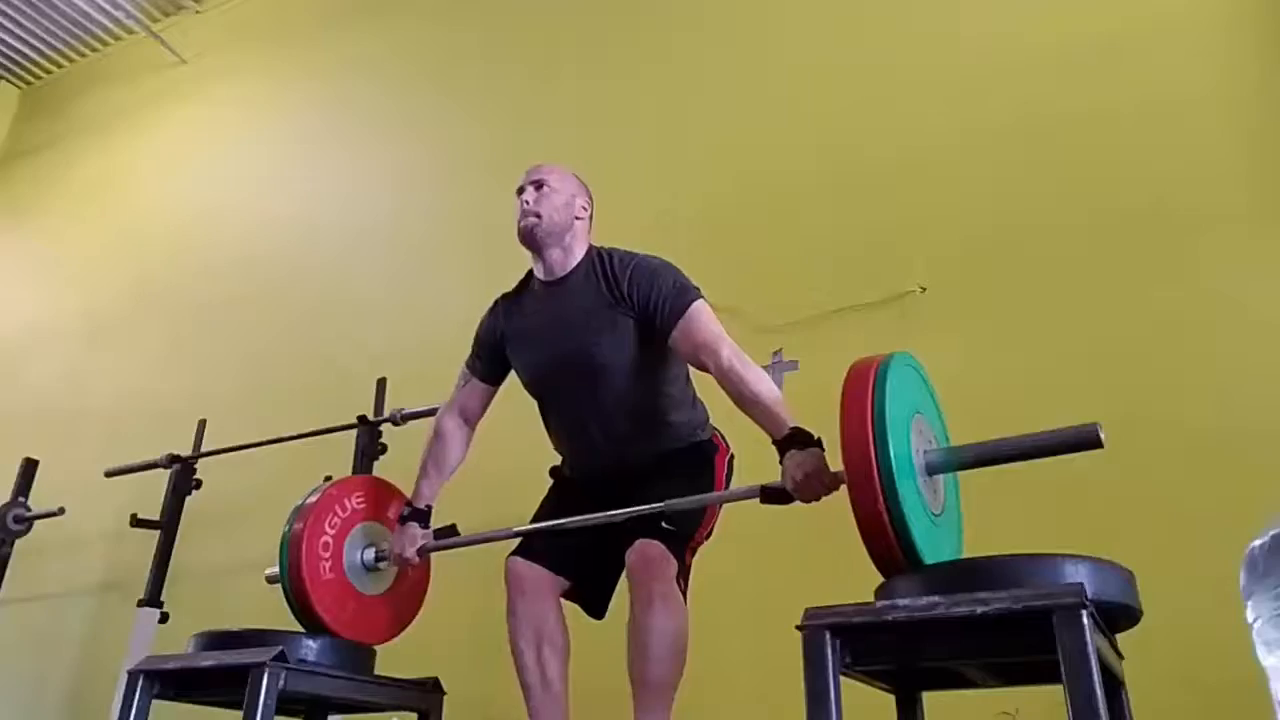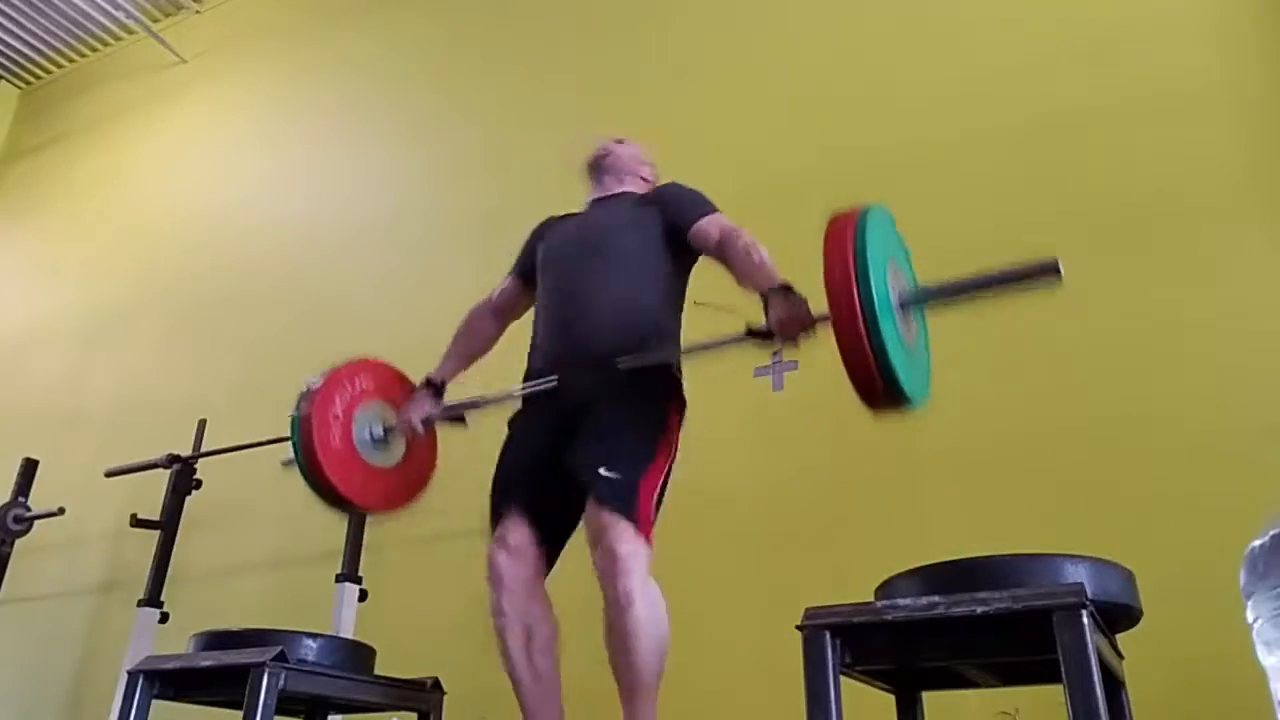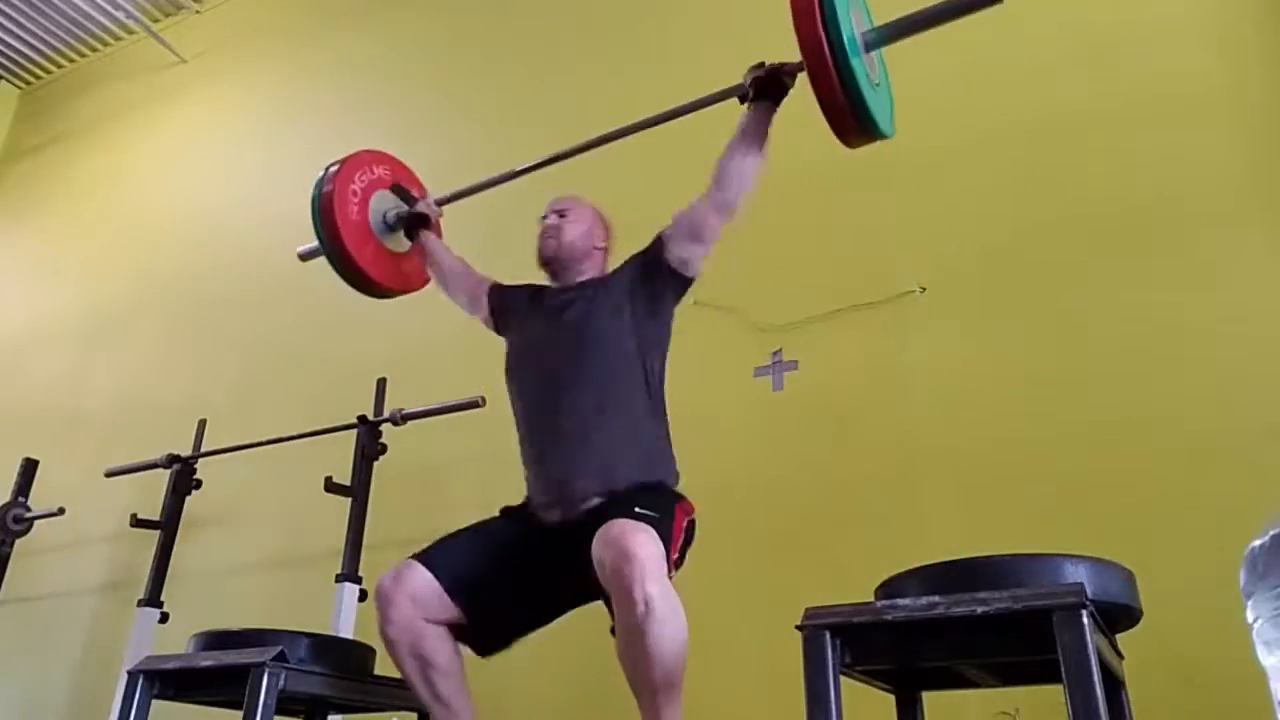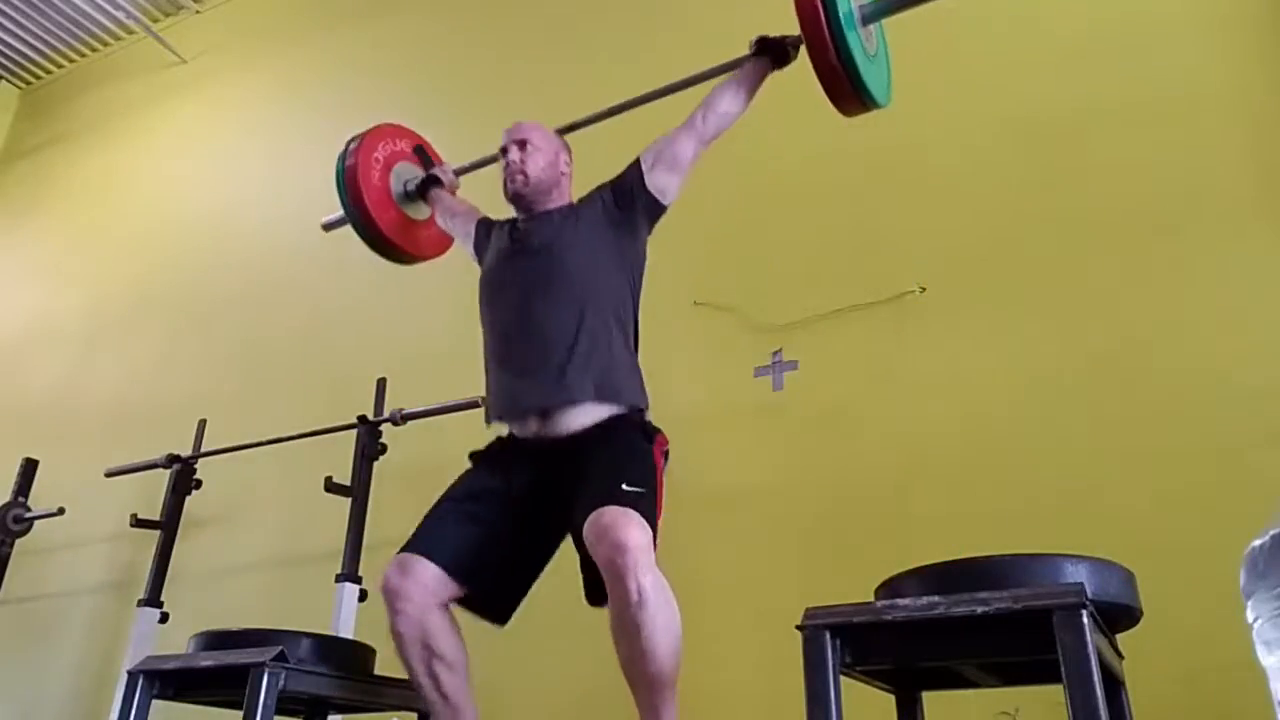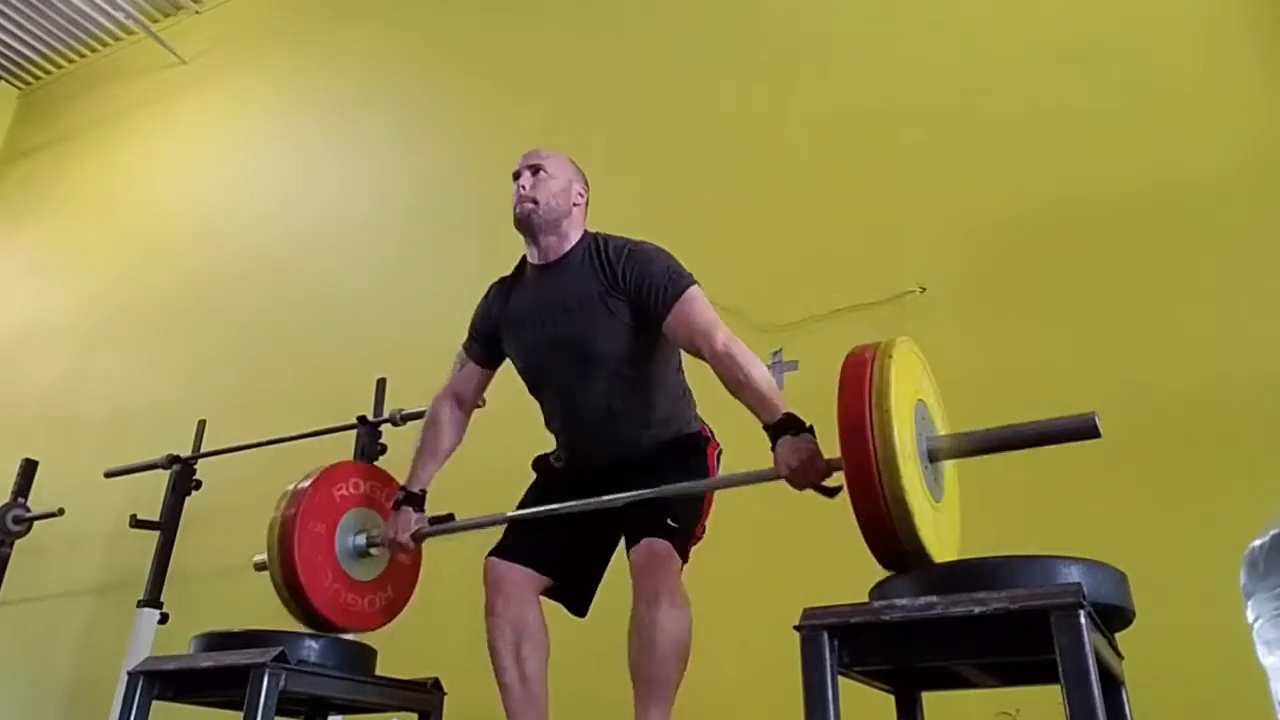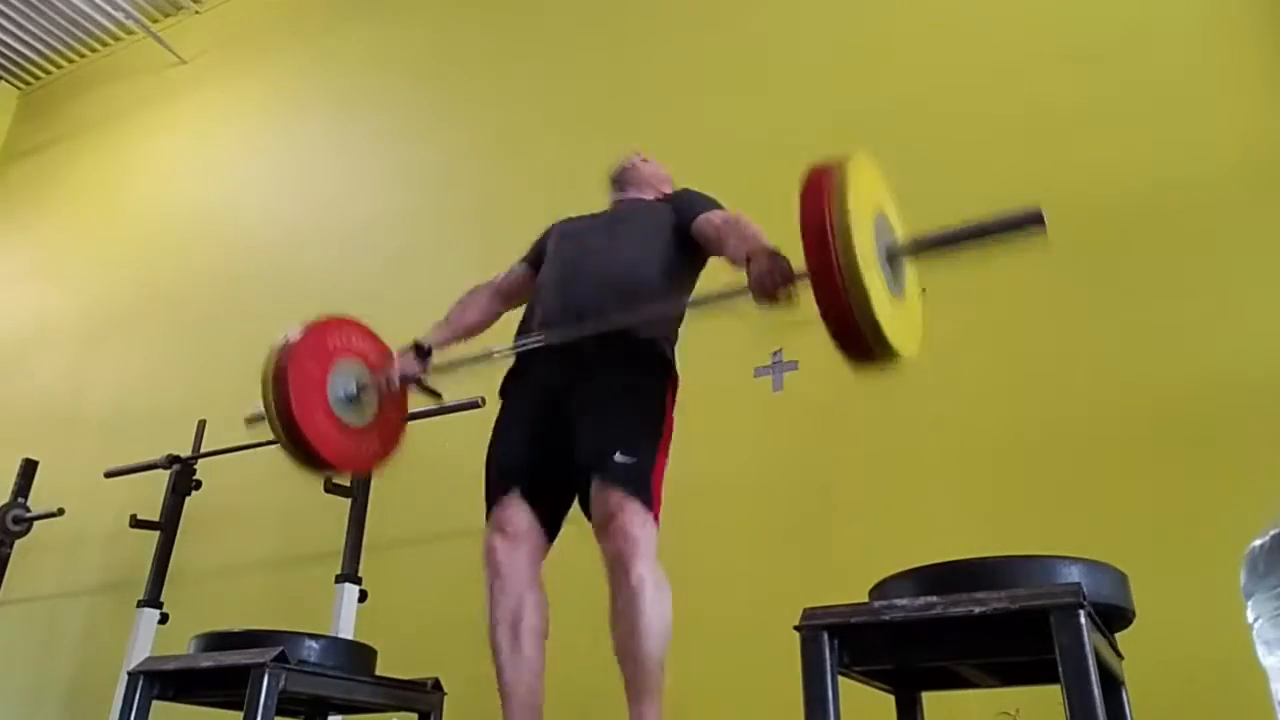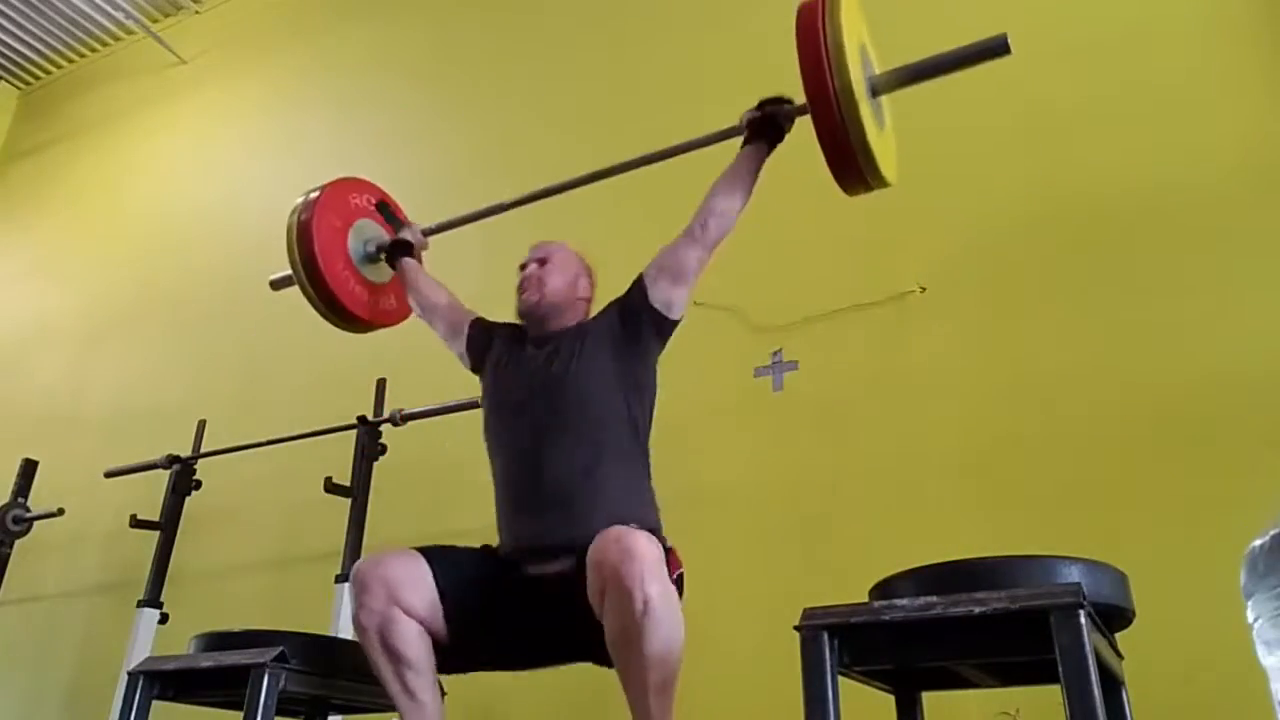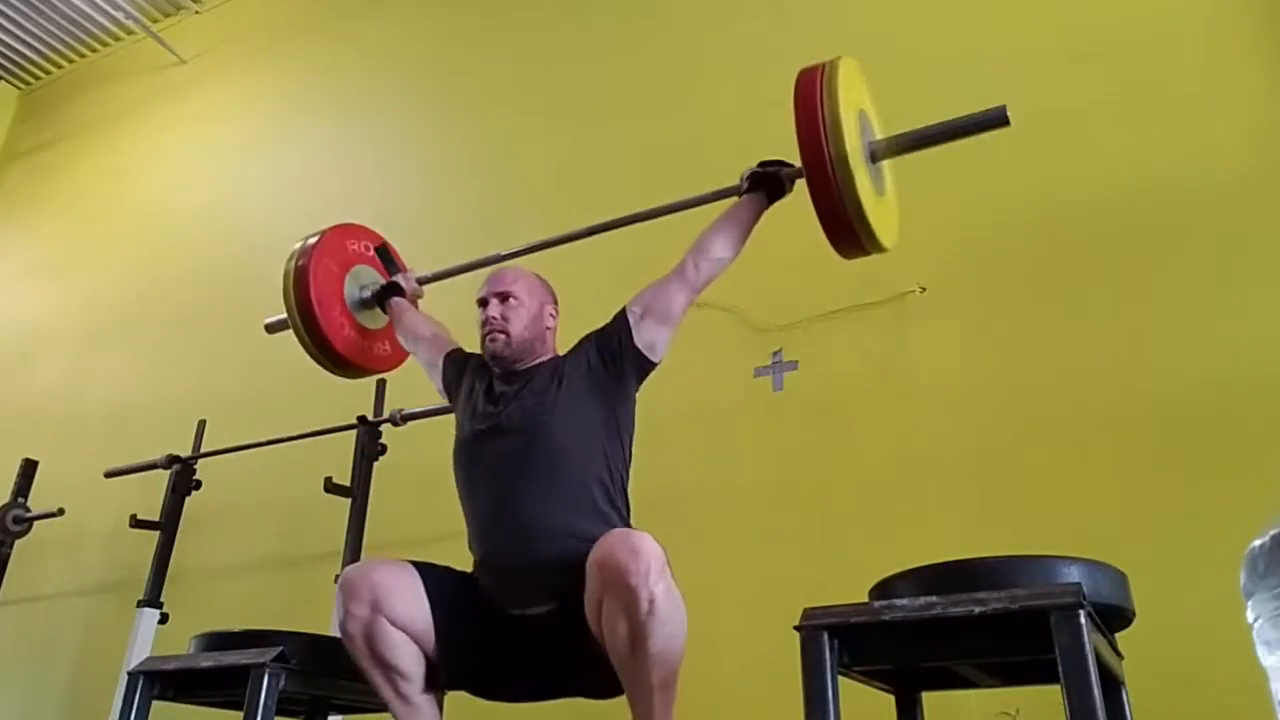
dt=0.4s
person 1, frame 1
left shoulder: (634, 277)
right shoulder: (507, 317)
left elbow: (723, 359)
right elbow: (458, 416)
left wrist: (794, 444)
right wrist: (417, 513)
left hip: (678, 460)
right hip: (589, 475)
left knee: (650, 566)
right knee: (527, 575)
person 1, frame 2
left shoulder: (666, 201)
right shoulder: (552, 233)
left elbow: (730, 243)
right elbow: (492, 310)
left wrist: (777, 295)
right wrist: (434, 386)
left hip: (633, 388)
right hip: (551, 397)
left knee: (617, 547)
right knee: (511, 556)
person 1, frame 3
left shoulder: (642, 288)
right shoulder: (521, 309)
left elbow: (718, 202)
right elbow: (462, 283)
left wrist: (761, 107)
right wrist: (424, 230)
left hip: (630, 504)
right hip: (541, 526)
left knee: (632, 564)
right knee: (400, 596)
person 1, frame 4
left shoulder: (612, 214)
right shoulder: (494, 238)
left elbow: (692, 136)
right elbow: (451, 212)
left wrist: (760, 62)
left hip: (605, 437)
right hip: (517, 452)
left knee: (623, 552)
right knee: (409, 583)
person 1, frame 5
left shoulder: (629, 265)
right shoulder: (502, 301)
left elbow: (716, 346)
right elbow: (455, 403)
left wrist: (785, 430)
right wrist: (412, 496)
left hip: (667, 456)
right hip: (580, 467)
left knee: (655, 566)
right knee: (506, 577)
person 1, frame 6
left shoulder: (679, 209)
right shoulder: (565, 232)
left elbow: (729, 230)
right elbow: (493, 294)
left wrist: (763, 257)
right wrist: (422, 348)
left hip: (626, 364)
right hip: (539, 373)
left knee: (627, 543)
right knee: (508, 550)
person 1, frame 7
left shoulder: (621, 334)
right shoulder: (498, 349)
left elbow: (702, 235)
right elbow: (439, 311)
left wrist: (759, 144)
right wrist: (404, 258)
left hip: (609, 591)
right hip: (518, 585)
left knee: (624, 561)
right knee: (379, 582)
person 1, frame 8
left shoulder: (598, 368)
right shoulder: (470, 381)
left elbow: (688, 277)
right elbow: (423, 338)
left wrist: (759, 196)
left hip: (597, 620)
right hip: (499, 622)
left knee: (631, 559)
right knee: (363, 588)
